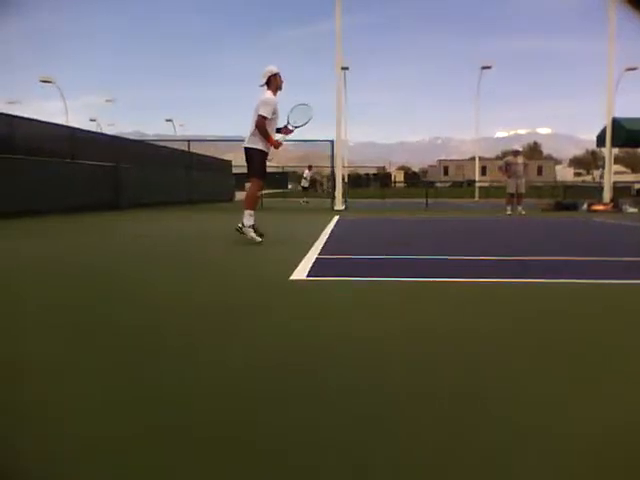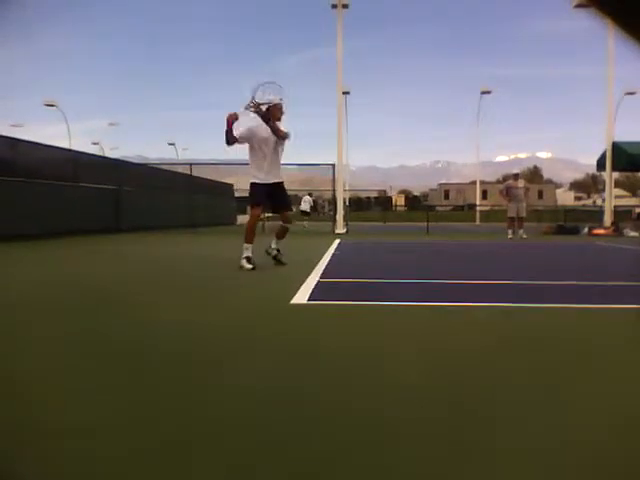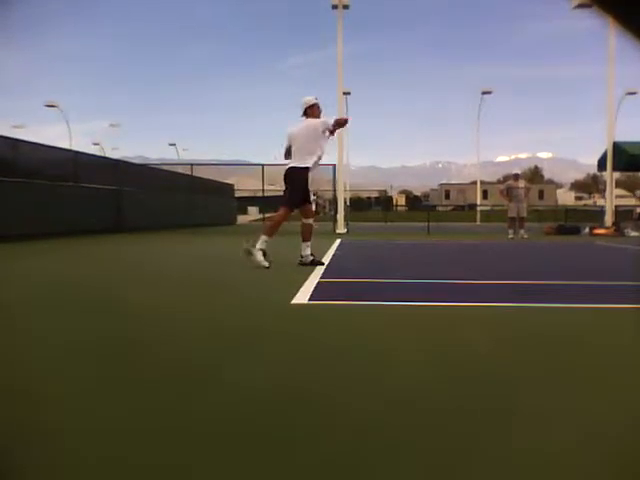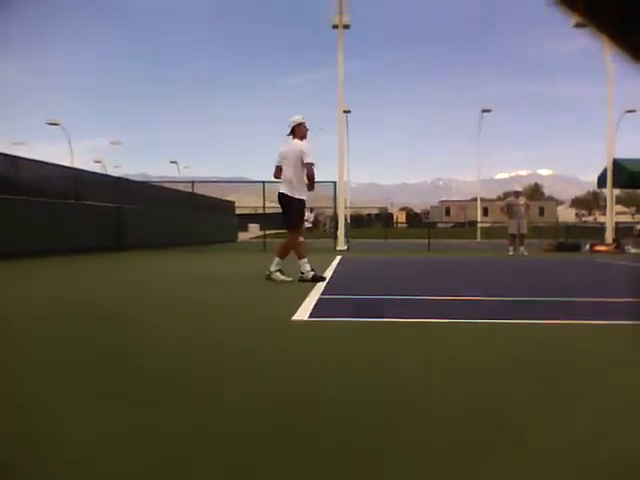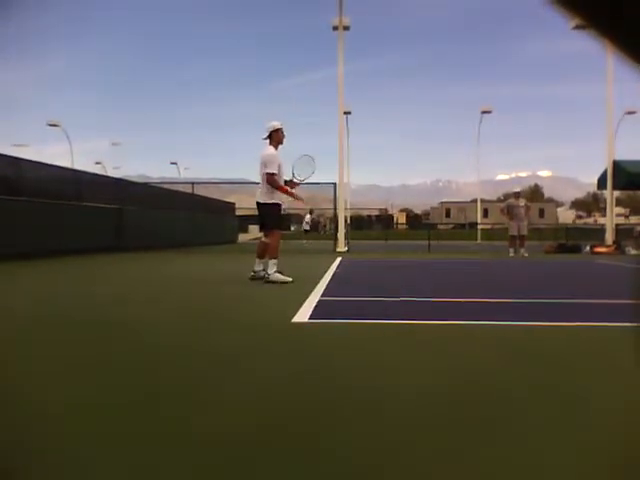
dt=0.7s
person 1, frame 1
left shoulder: (268, 99)
right shoulder: (270, 99)
right elbow: (259, 123)
left wrist: (280, 130)
right wrist: (272, 141)
left hip: (257, 147)
right hip: (256, 147)
left knee: (258, 186)
right knee: (256, 183)
left ankle: (248, 222)
right ankle: (247, 223)
person 1, frame 2
left shoulder: (281, 131)
right shoulder: (253, 128)
left elbow: (282, 135)
right elbow: (230, 141)
left wrist: (264, 116)
right wrist: (229, 124)
left hip: (276, 181)
right hip: (258, 181)
left knee: (287, 218)
right knee: (255, 215)
left ankle: (273, 247)
right ankle: (246, 255)
person 1, frame 3
left shoulder: (294, 130)
right shoulder: (320, 124)
left elbow: (287, 155)
right elbow: (341, 122)
right wrist: (332, 130)
left hip: (295, 173)
right hip: (299, 173)
left knee: (308, 213)
right knee: (285, 211)
left ankle: (305, 255)
right ankle: (260, 247)
person 1, frame 4
left shoulder: (284, 149)
right shoulder: (303, 146)
left elbow: (276, 174)
right elbow: (309, 171)
right wrist: (311, 183)
left hip: (286, 194)
right hip: (294, 196)
left knee: (298, 233)
right knee: (294, 235)
left ankle: (306, 271)
right ankle: (274, 269)
person 1, frame 5
left shoulder: (270, 153)
right shoulder: (271, 154)
right elbow: (270, 180)
left wrist: (286, 182)
right wrist: (289, 192)
left hip: (267, 200)
right hip: (270, 201)
left knee: (267, 236)
right knee: (275, 235)
left ankle: (258, 270)
right ankle: (272, 272)
